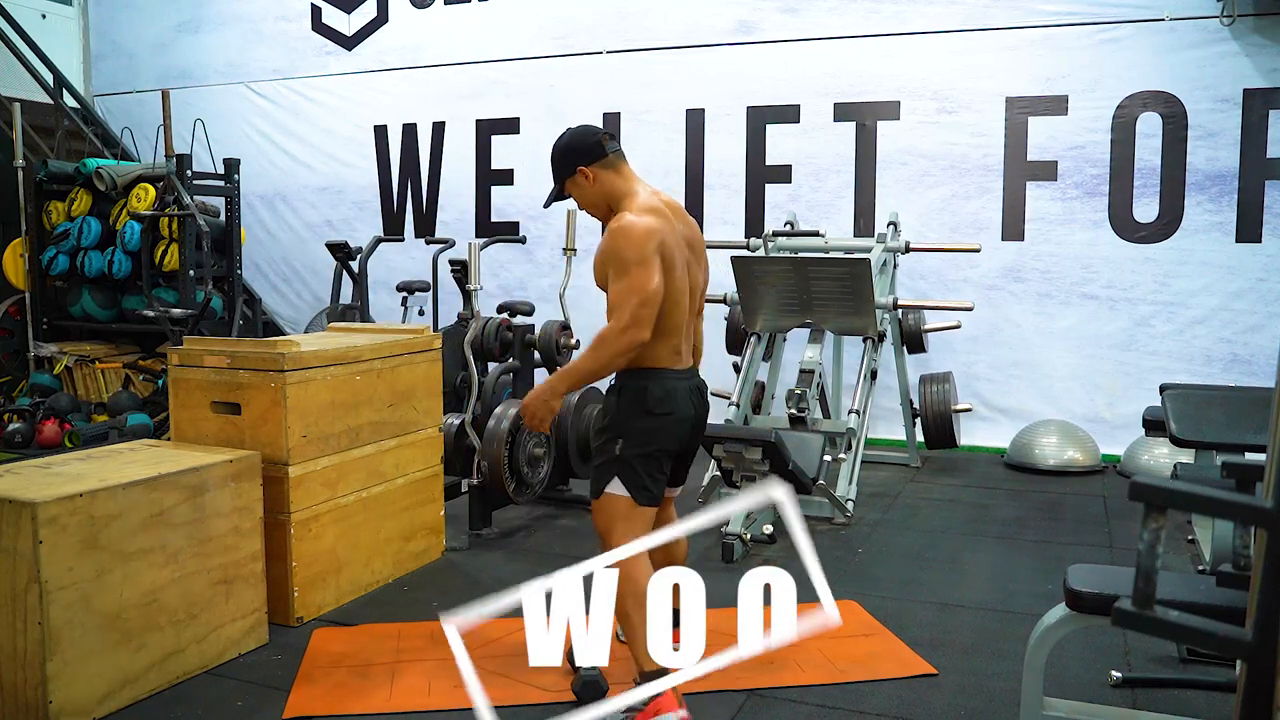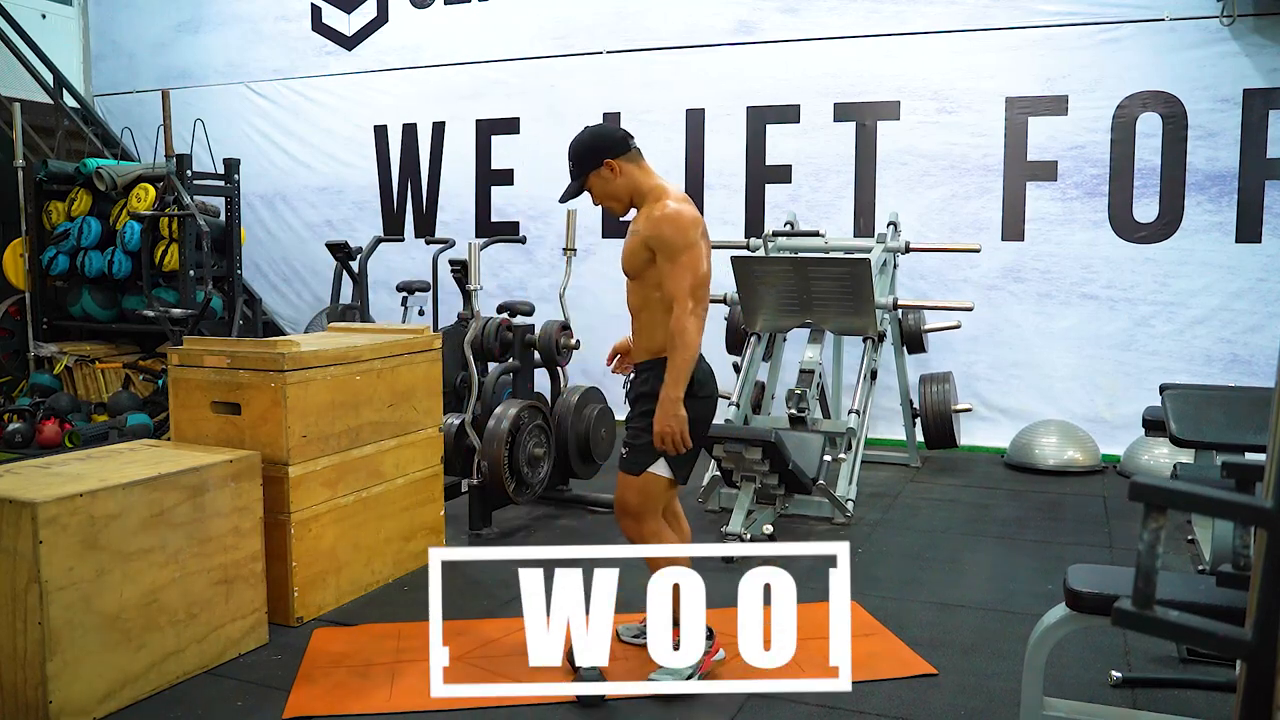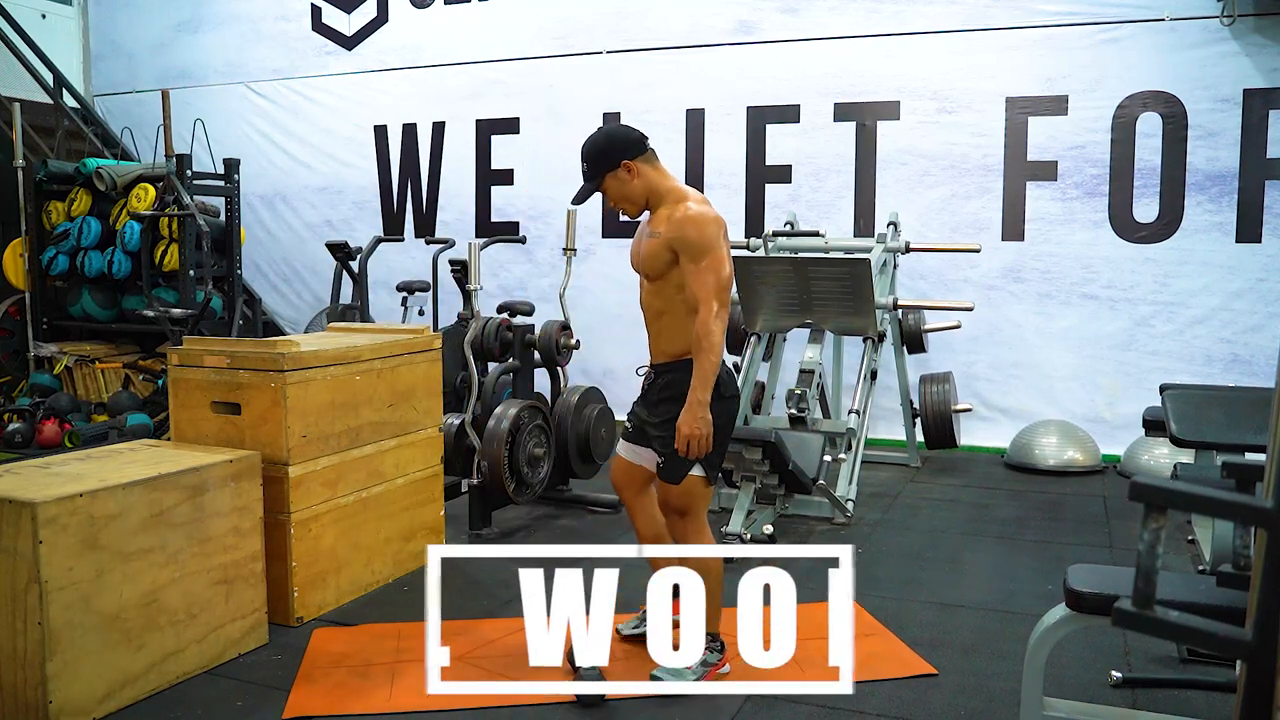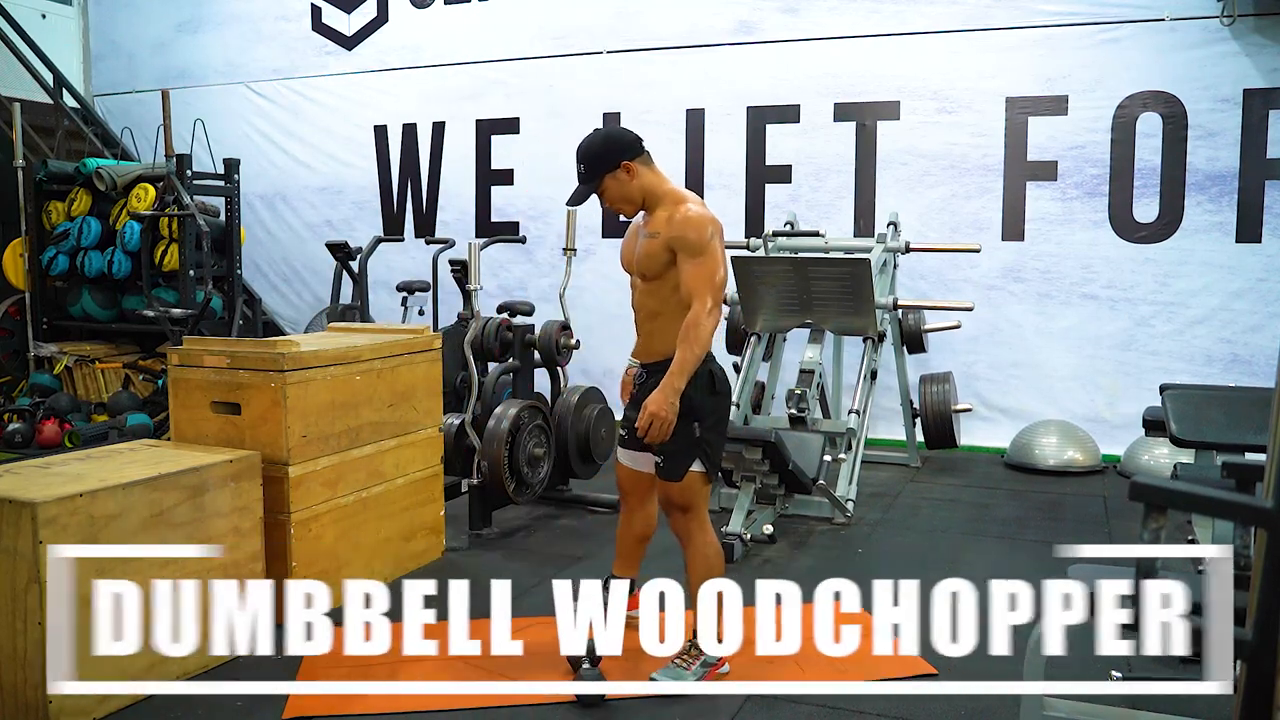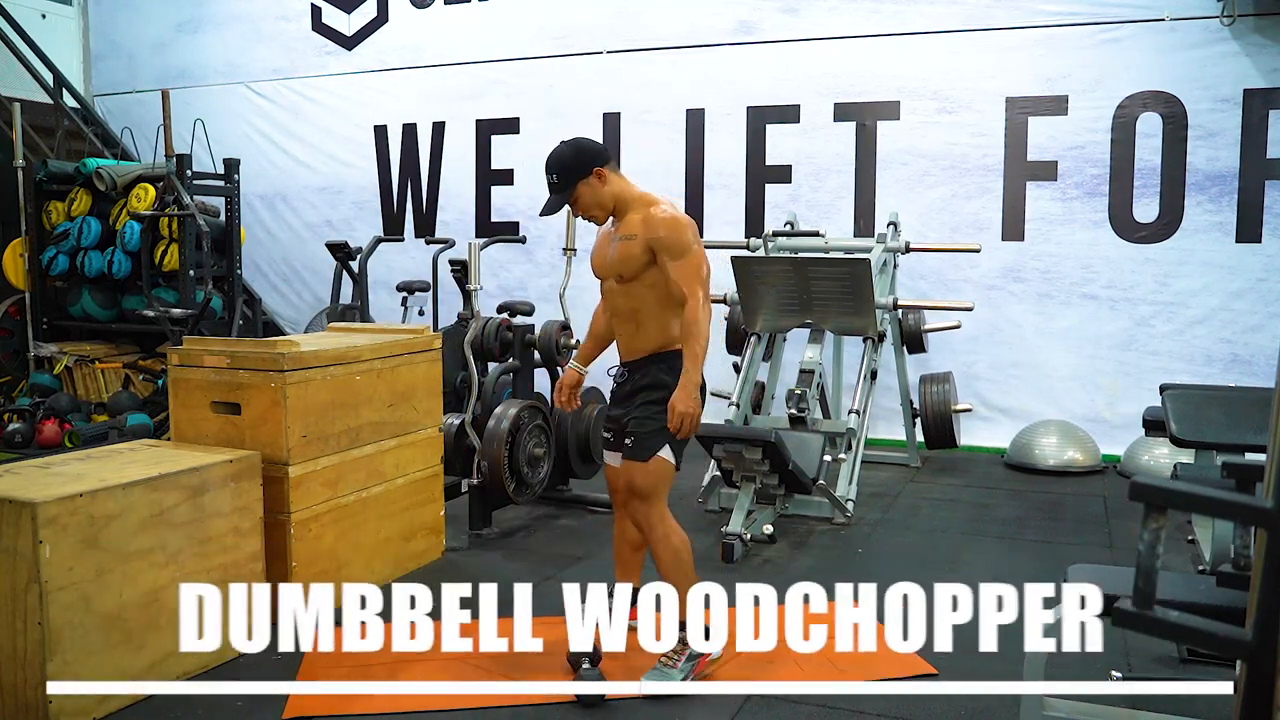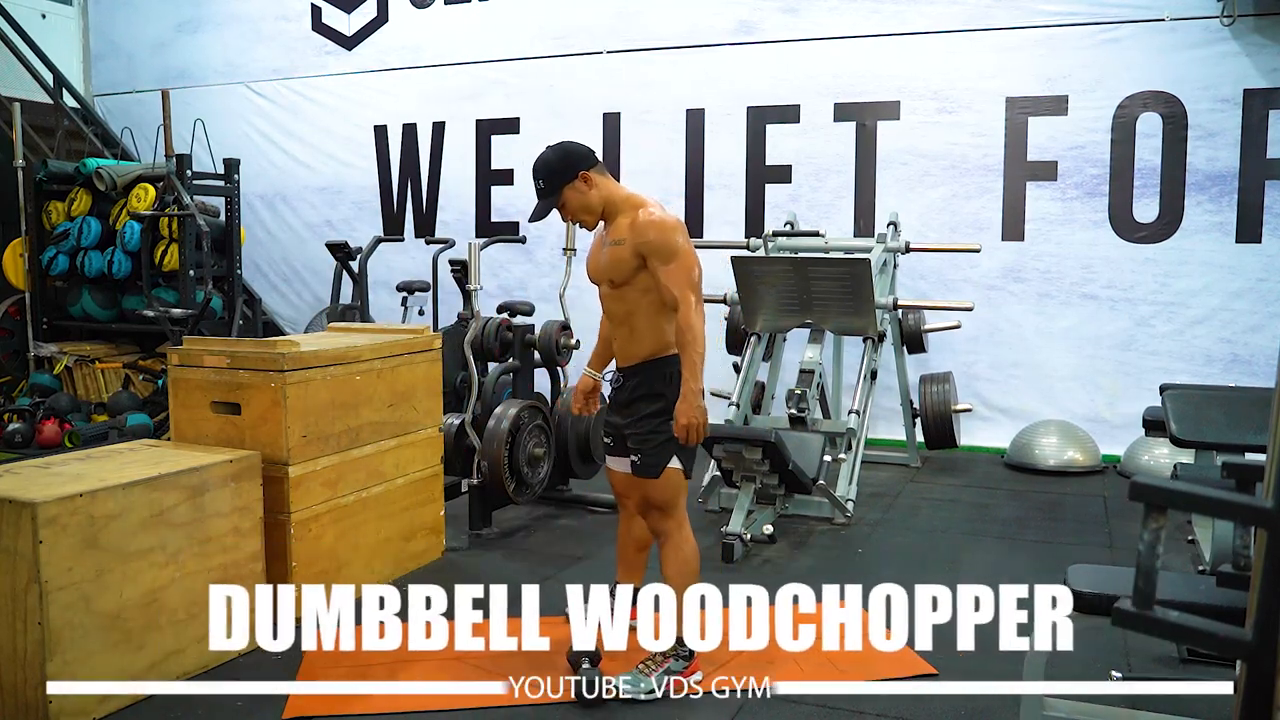
dt=0.3s
person 1, frame 1
left shoulder: (630, 227)
right shoulder: (679, 219)
left elbow: (628, 330)
left wrist: (554, 388)
left hip: (646, 397)
right hip: (683, 391)
left knee: (619, 537)
right knee: (658, 515)
right ankle: (669, 625)
person 1, frame 2
left shoulder: (671, 216)
right shoulder: (656, 215)
left elbow: (689, 310)
left wrist: (671, 398)
right wrist: (639, 342)
left hip: (675, 386)
right hip: (664, 379)
left knee: (636, 513)
right knee: (659, 503)
left ankle: (700, 637)
right ankle: (672, 618)
person 1, frame 3
left shoulder: (695, 219)
right shoulder: (653, 219)
left elbow: (711, 314)
left wrist: (698, 404)
left hip: (694, 387)
right hip: (661, 378)
left knee: (683, 513)
right knee: (628, 480)
left ankle: (712, 647)
right ankle: (673, 600)
person 1, frame 4
left shoulder: (691, 220)
right shoulder: (641, 223)
left elbow: (704, 309)
left wrist: (671, 389)
left hip: (686, 385)
right hip: (651, 378)
left knee: (685, 512)
right knee: (633, 492)
left ankle: (709, 647)
right ankle: (624, 593)
person 1, frame 5
left shoulder: (665, 222)
right shoulder: (607, 233)
left elbow: (696, 305)
left wrist: (688, 385)
right wrist: (579, 365)
left hip: (664, 380)
right hip: (627, 377)
left knee: (647, 504)
right knee: (623, 497)
left ankle: (691, 641)
right ankle: (626, 602)
person 1, frame 6
left shoulder: (653, 224)
right shoulder: (604, 233)
left elbow: (688, 309)
left wrist: (691, 392)
right wrist: (593, 370)
left hip: (661, 384)
right hip: (627, 382)
left knee: (665, 514)
right knee: (628, 500)
left ankle: (680, 653)
right ankle: (626, 601)
